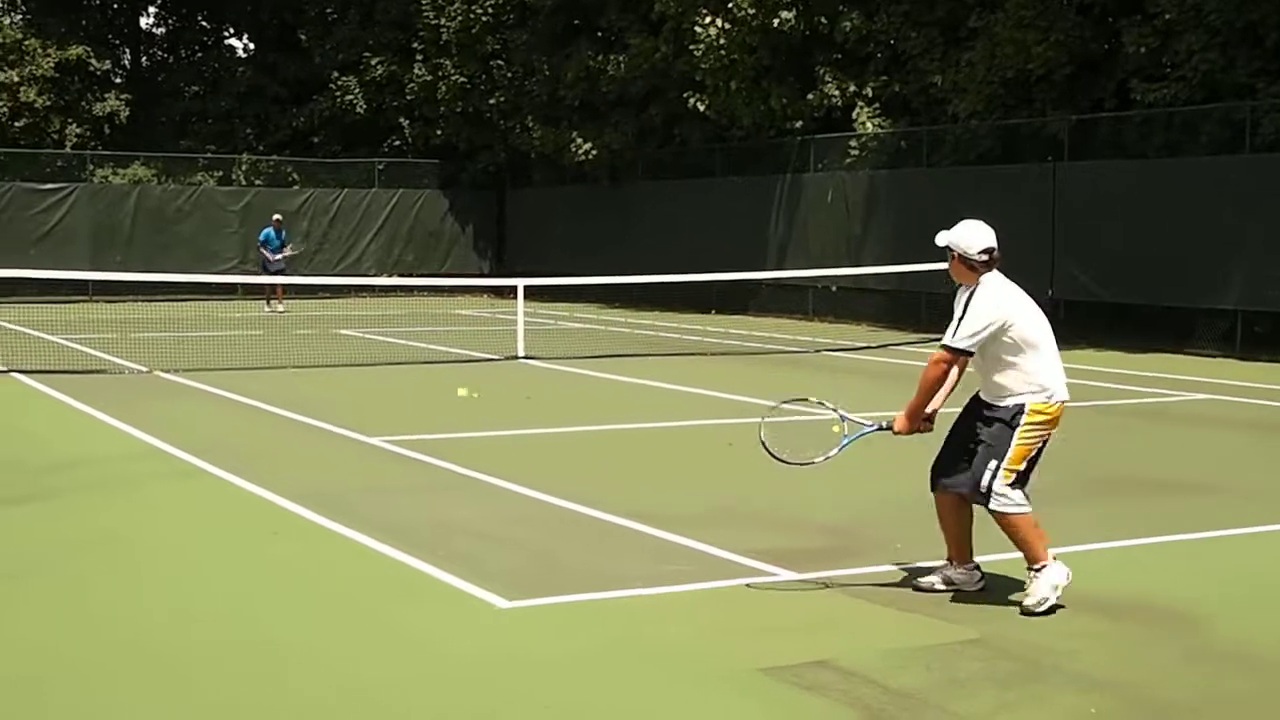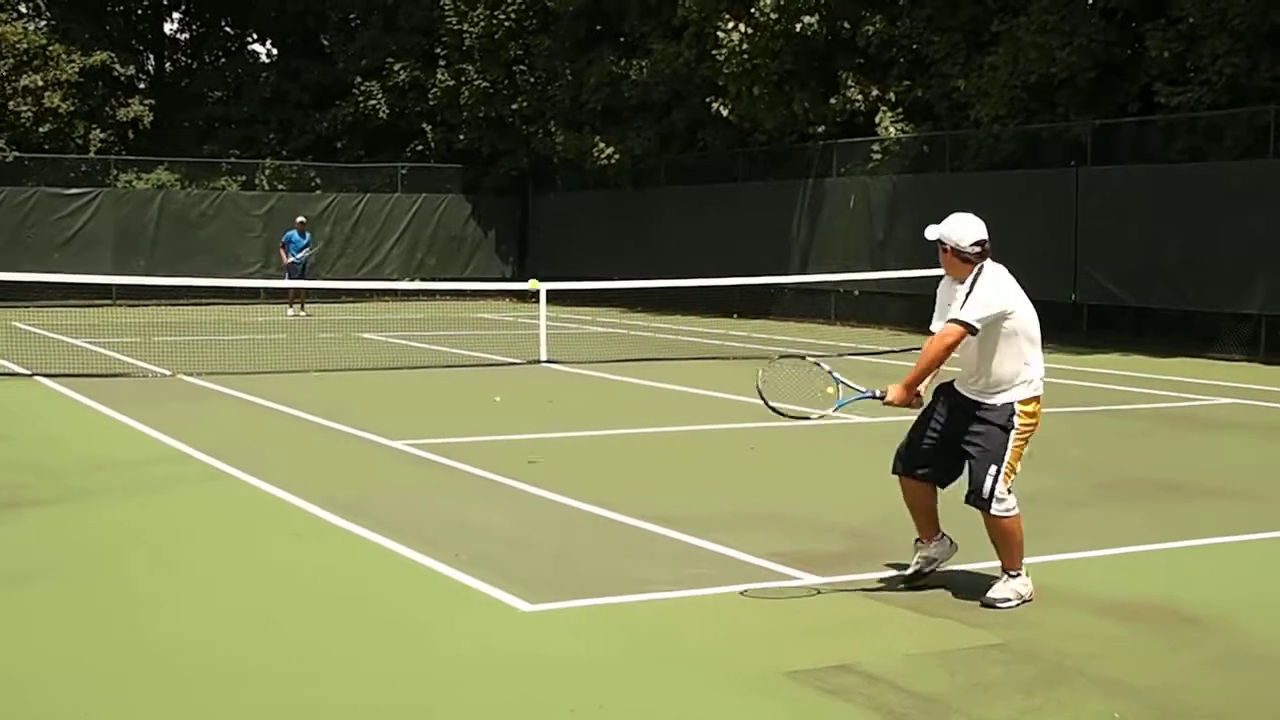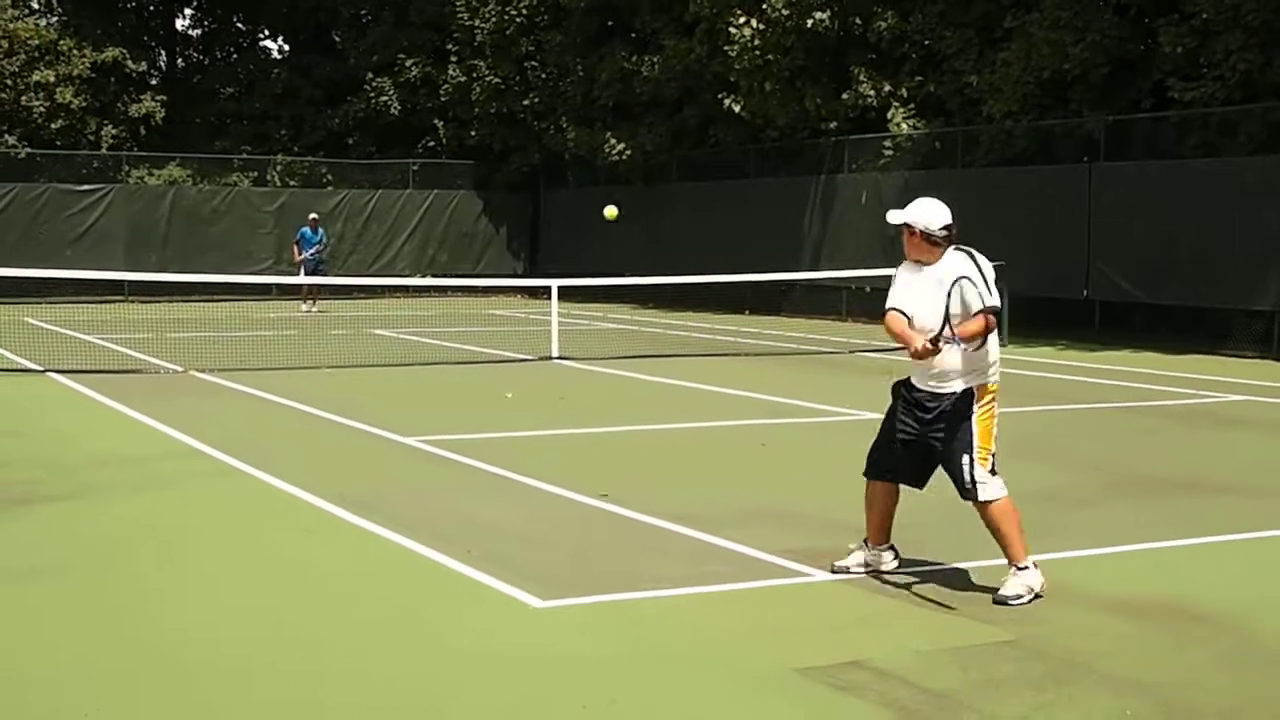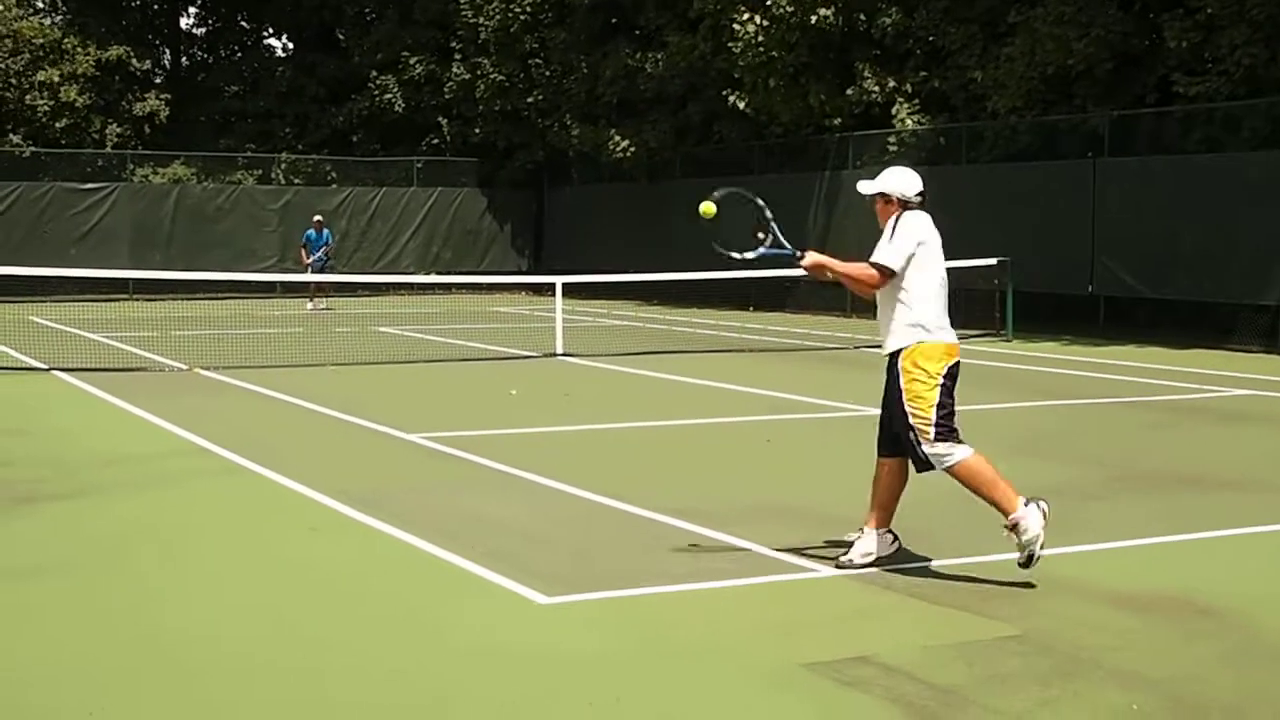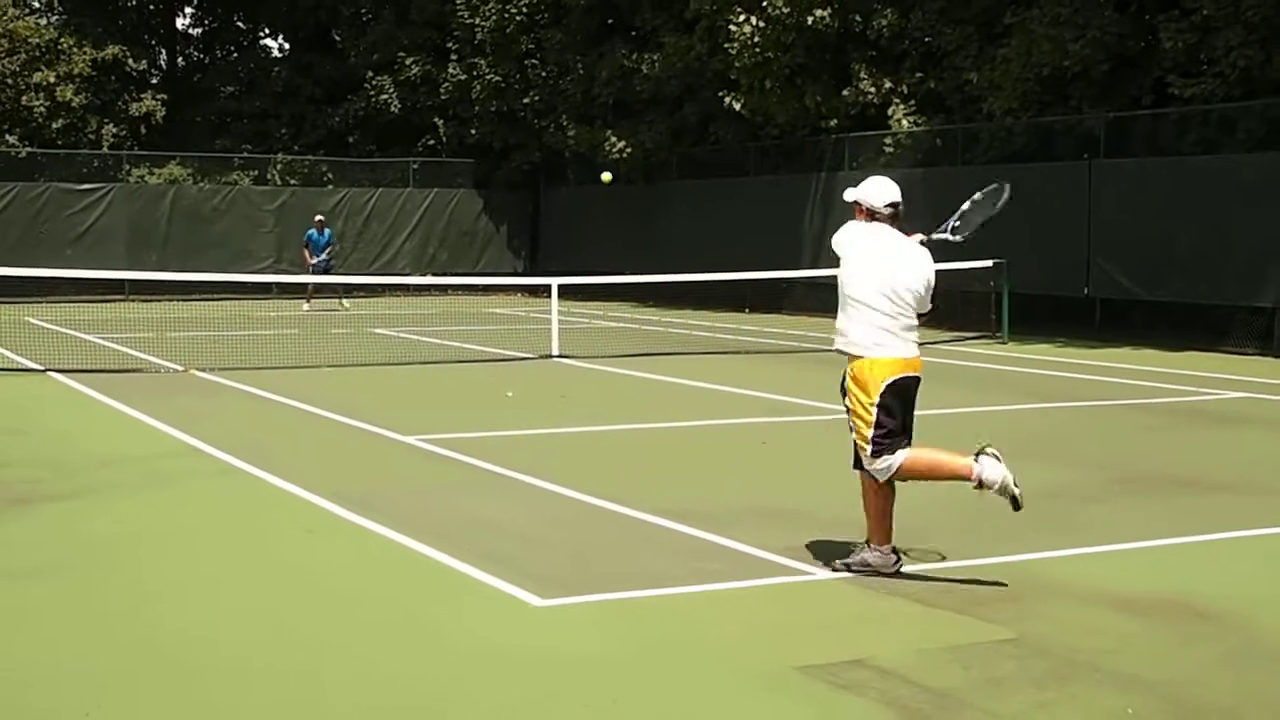
dt=0.2s
person 1, frame 1
left shoulder: (988, 296)
right shoulder: (971, 292)
left elbow: (941, 361)
right elbow: (955, 359)
left wrist: (911, 414)
right wrist: (932, 407)
left hip: (1032, 405)
right hip: (991, 401)
left knee: (993, 490)
right knee: (946, 479)
left ankle: (1046, 567)
right ankle: (960, 569)
person 1, frame 2
left shoulder: (988, 282)
right shoulder: (950, 285)
left elbow: (947, 339)
right elbow: (938, 339)
left wrist: (906, 386)
right wrist: (918, 387)
left hip: (1010, 403)
right hip: (961, 394)
left knee: (991, 493)
right knee: (912, 464)
left ankle: (1014, 576)
right ankle: (933, 543)
person 1, frame 3
left shoulder: (969, 263)
right shoulder: (907, 269)
left elbow: (985, 322)
right elbow: (893, 318)
left wrist: (948, 338)
right wrist: (912, 338)
left hip: (967, 390)
right hip: (917, 390)
left knee: (978, 480)
right knee: (881, 468)
left ankle: (1024, 570)
right ankle: (876, 551)
person 1, frame 4
left shoulder: (911, 223)
right shoulder: (903, 230)
left elbow: (874, 278)
right elbow: (878, 287)
left wrist: (827, 265)
right wrist: (837, 271)
left hip: (925, 354)
right hip: (908, 353)
left knee: (938, 446)
right knee: (890, 449)
left ankle: (1021, 514)
right ankle: (876, 534)
person 1, frame 5
left shoulder: (852, 235)
right shoulder: (921, 257)
left hip: (873, 364)
right hip: (906, 364)
left knee: (886, 459)
right knee: (872, 458)
left ankle: (979, 468)
right ankle: (878, 550)
